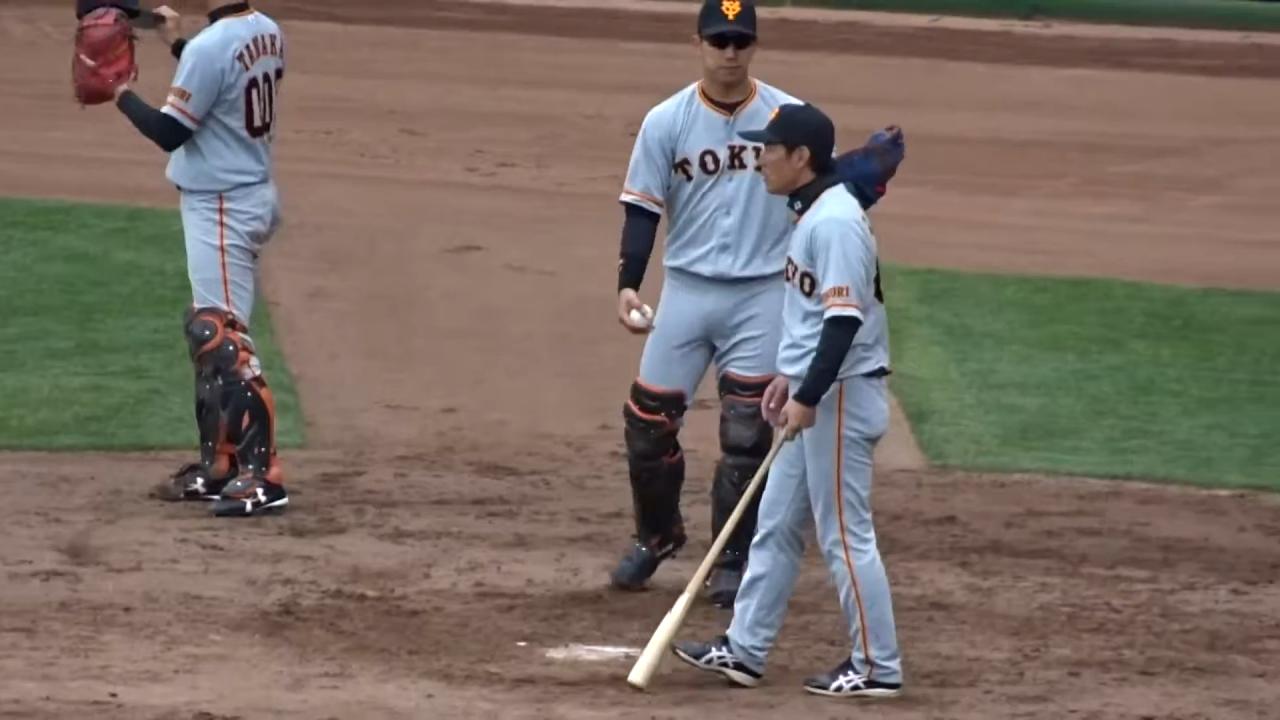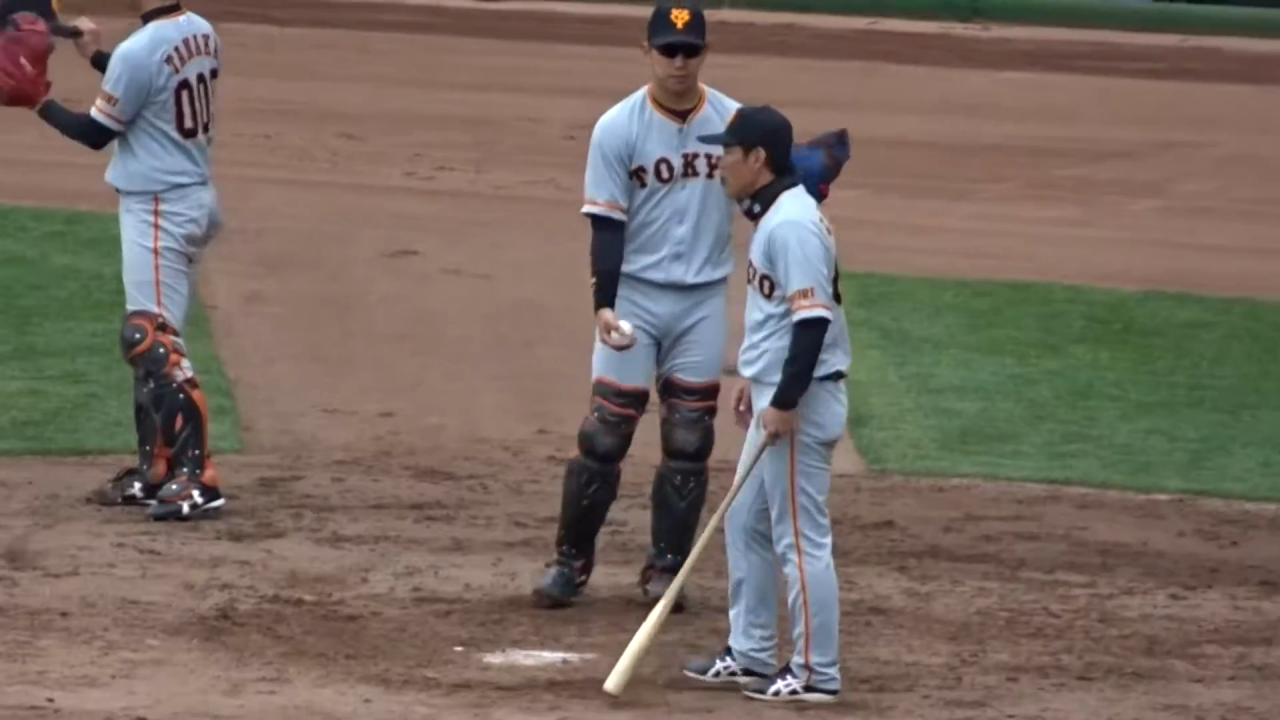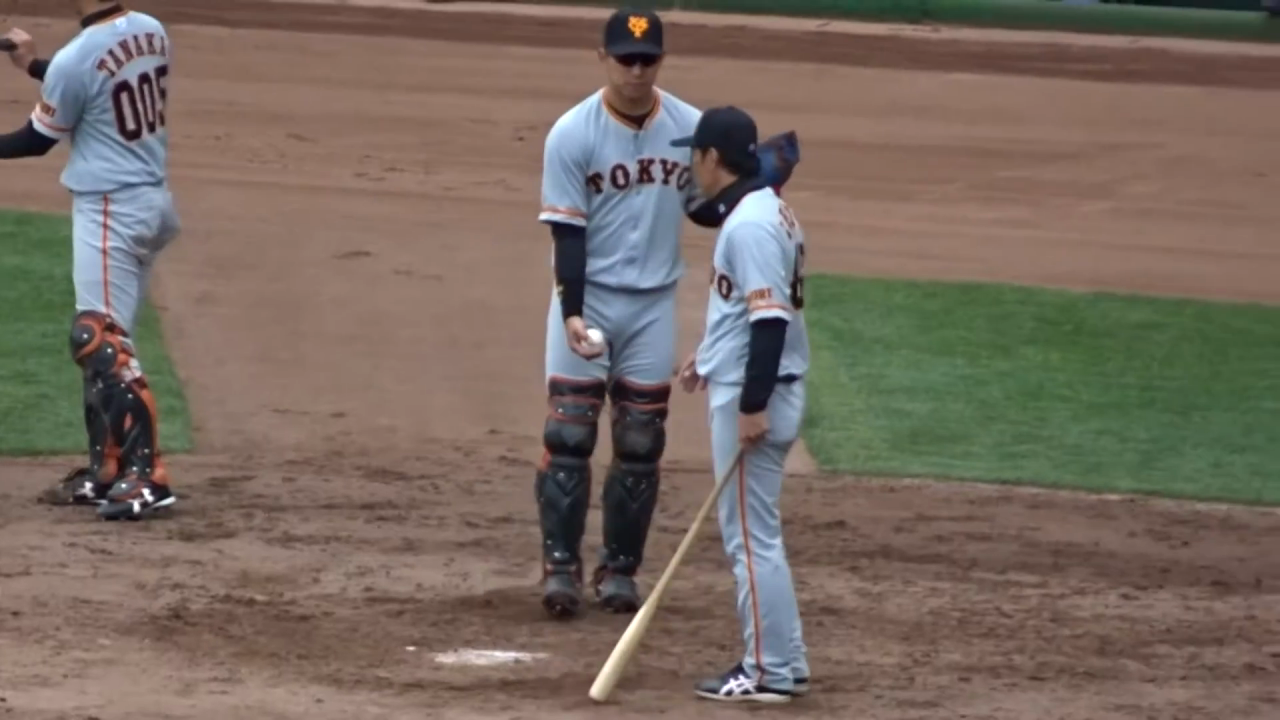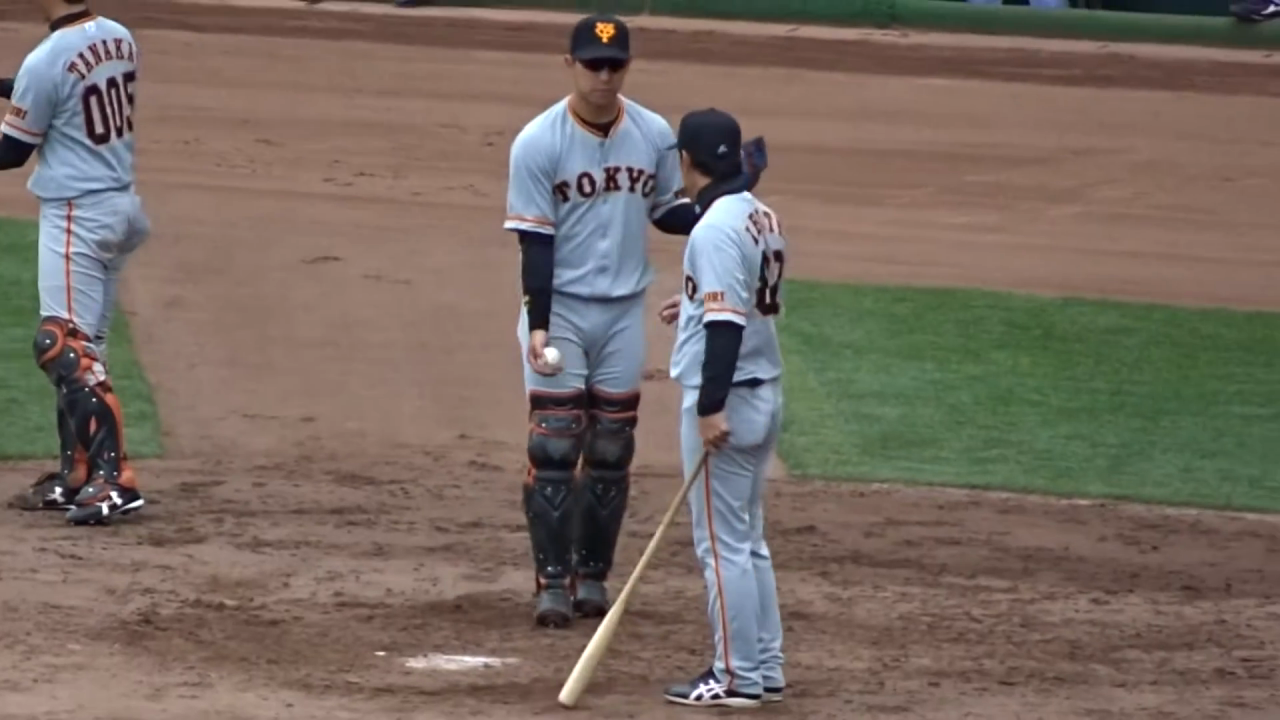
dt=0.2s
person 1, frame 1
right shoulder: (666, 121)
right elbow: (642, 210)
left wrist: (873, 174)
right wrist: (628, 283)
left hip: (762, 294)
right hip: (692, 290)
left knee: (746, 431)
right knee: (648, 420)
left ankle: (731, 560)
right ankle: (658, 534)
person 1, frame 2
left shoulder: (736, 121)
right shoulder: (617, 127)
right elbow: (606, 222)
right wrist: (603, 304)
left hip: (704, 300)
right hip: (635, 295)
left knee: (689, 440)
right knee: (606, 431)
left ankle: (665, 567)
right ankle: (571, 559)
person 1, frame 3
left shoulder: (690, 126)
right shoulder: (571, 132)
left elbow: (704, 208)
right elbow: (567, 232)
right wrist: (572, 315)
left hip: (653, 304)
right hip: (586, 298)
left knee: (640, 443)
right knee: (569, 432)
left ankle: (619, 568)
right ankle: (561, 565)
person 1, frame 4
left shoulder: (655, 134)
right shoulder: (536, 142)
left elbow: (669, 213)
right elbow: (534, 241)
right wrist: (538, 325)
left hip: (623, 311)
right hip: (557, 308)
left knee: (611, 450)
right knee: (554, 445)
left ankle: (592, 572)
right ankle: (554, 579)
person 2, frame 1
left shoulder: (836, 222)
right shoulder: (815, 214)
left elbow: (845, 320)
left wrist: (807, 397)
right wrist: (789, 378)
left hip: (840, 397)
right hip: (817, 393)
left knee: (844, 535)
right knee: (777, 524)
left ankle: (877, 665)
right ankle: (745, 647)
person 2, frame 2
left shoulder: (792, 223)
right shoulder: (775, 215)
left elbow: (813, 320)
left wrist: (785, 401)
right wrist: (756, 380)
left hip: (801, 399)
right hip: (780, 393)
left knee: (798, 537)
right knee: (747, 524)
left ankle: (815, 671)
right ankle: (750, 654)
person 2, frame 3
left shoulder: (750, 225)
right shoulder: (759, 212)
left elbow: (771, 321)
left wrist: (753, 403)
right wrist: (712, 360)
left hip: (754, 399)
right hip: (747, 393)
left knee: (750, 536)
right knee: (749, 532)
left ankle: (767, 671)
right ankle: (783, 658)
person 2, frame 4
left shoulder: (715, 228)
right shoulder: (760, 216)
left elbow: (726, 325)
left wrist: (711, 406)
left hip: (726, 401)
right hip: (759, 396)
left knee: (721, 543)
right knee: (744, 539)
left ankle: (738, 676)
right ankle: (762, 665)
person 3, frame 1
left shoulder: (209, 46)
left elbow: (169, 134)
left wrist: (121, 94)
right wrist: (177, 44)
left hip: (221, 205)
right hip: (248, 197)
left knee: (222, 336)
right knee: (208, 331)
left ankle: (260, 475)
right ankle: (217, 466)
person 3, frame 2
left shoulder: (138, 50)
left elbow: (95, 133)
left wrist: (40, 103)
right wrist: (97, 56)
left hip: (158, 208)
right hip: (188, 200)
left knee: (153, 337)
right knee: (149, 335)
left ankle: (196, 478)
right ankle: (155, 470)
person 3, frame 3
left shoulder: (73, 59)
left hip: (110, 209)
right hip: (147, 201)
left knee: (99, 337)
right knee: (107, 337)
left ankle: (146, 475)
right ankle: (107, 470)
person 3, frame 4
left shoulder: (44, 61)
left hip: (77, 215)
right hip: (117, 207)
left knee: (63, 342)
right knee: (81, 342)
left ankle: (114, 479)
right ankle: (77, 476)
